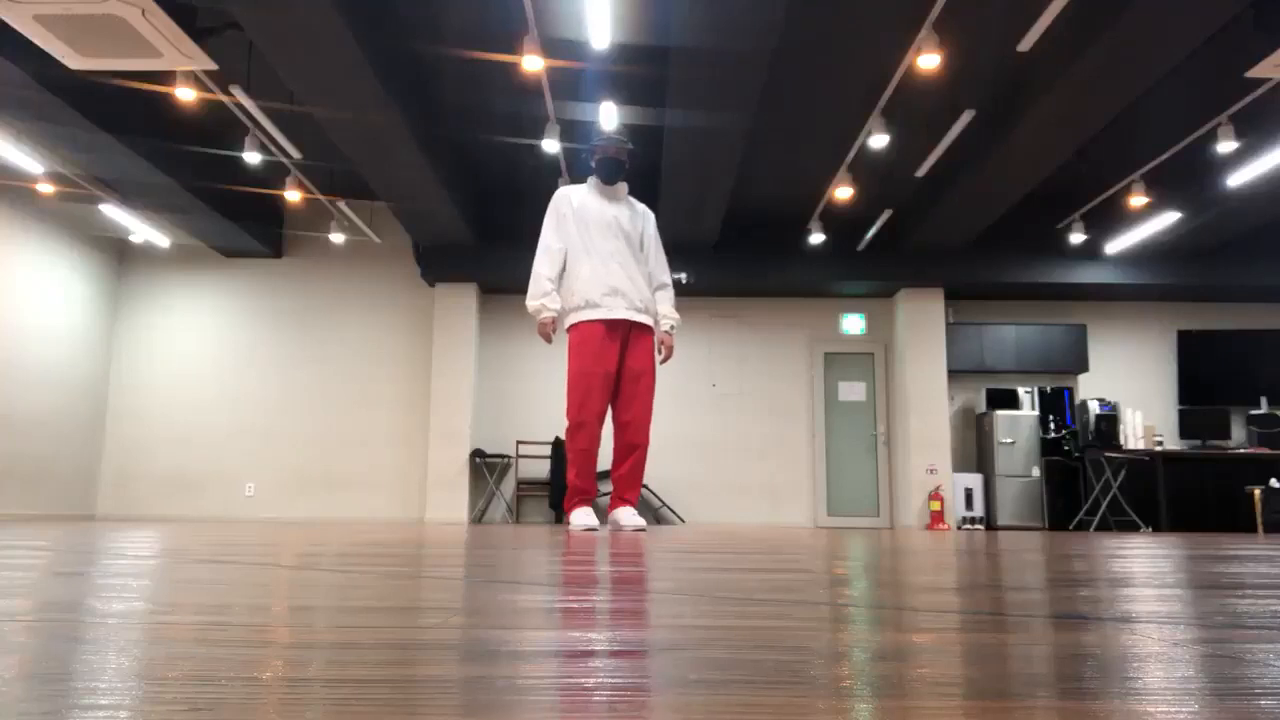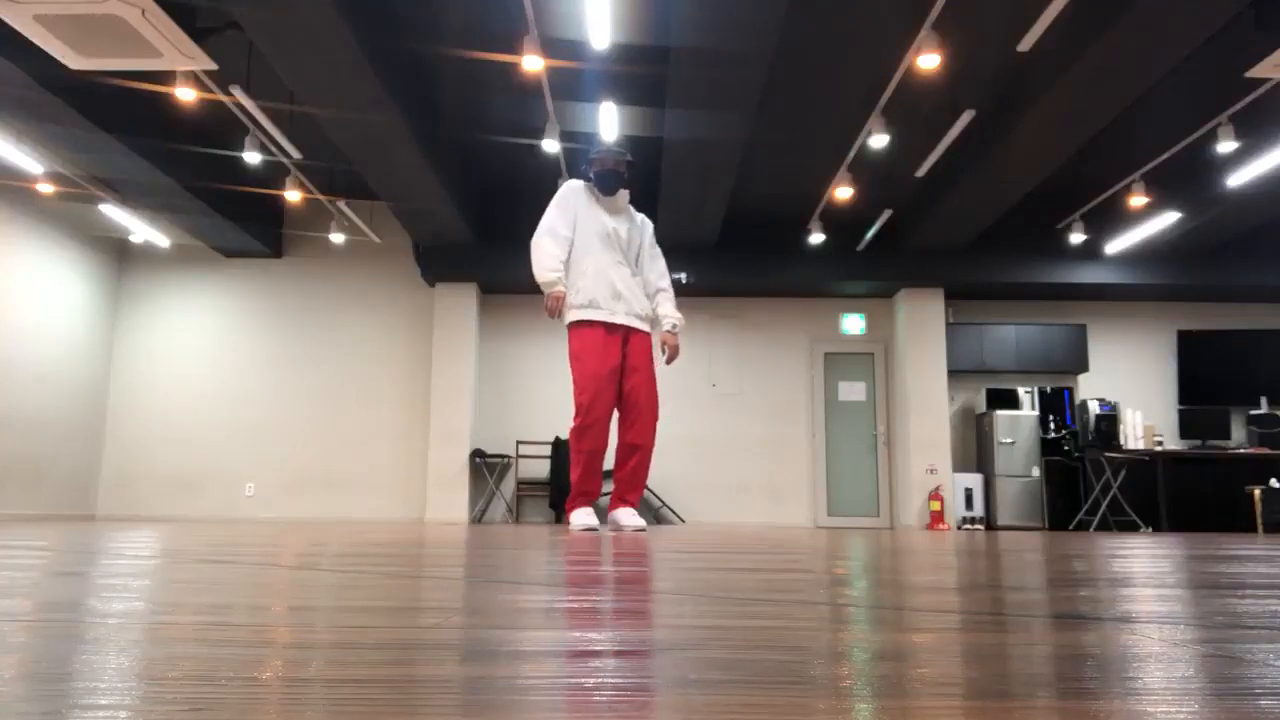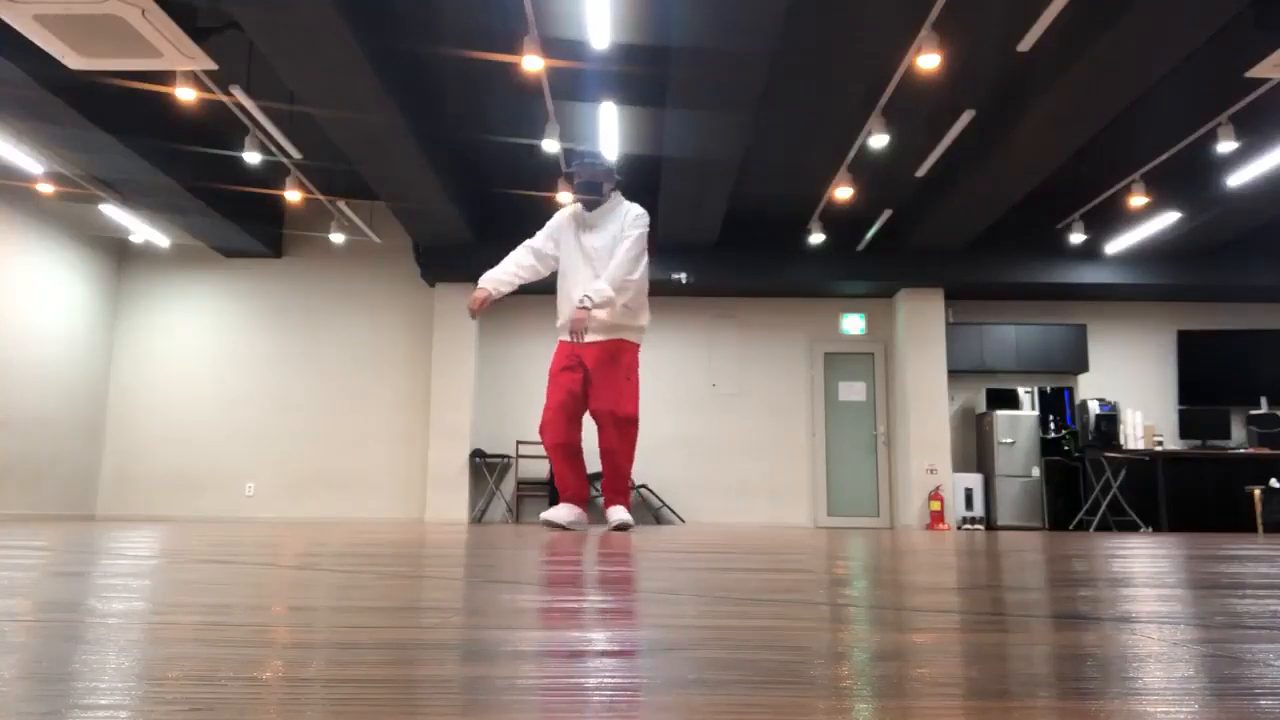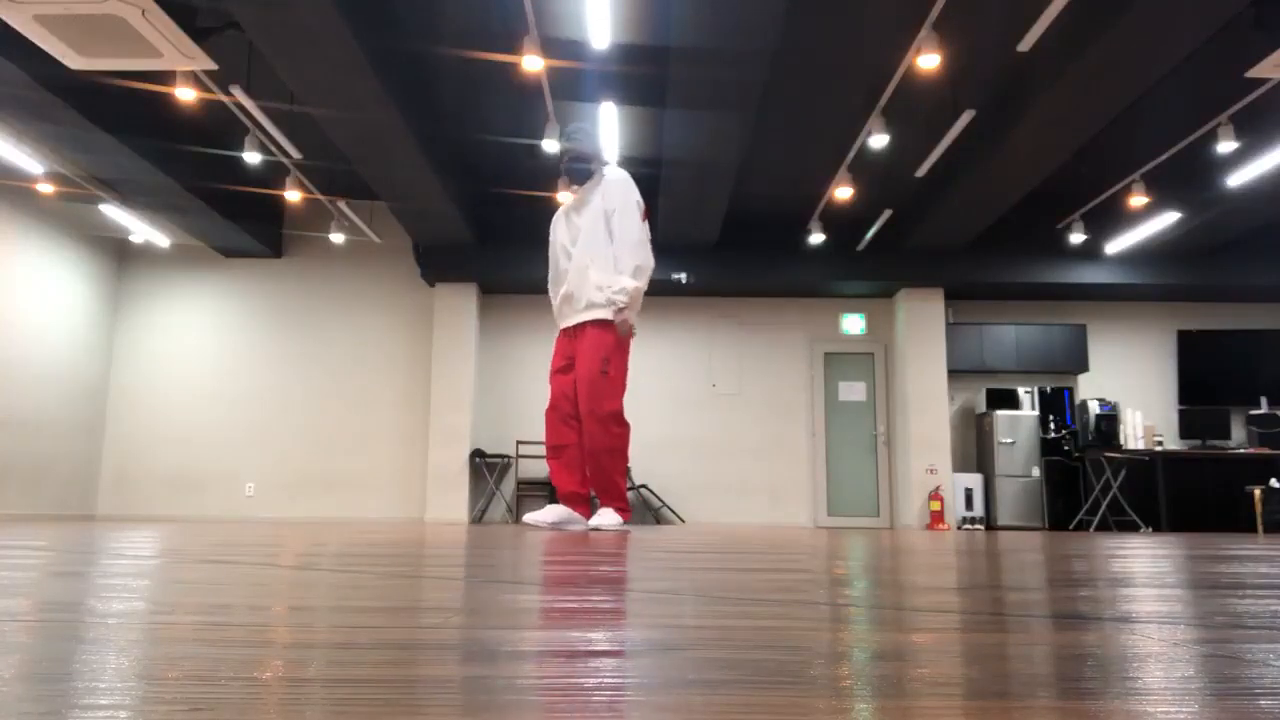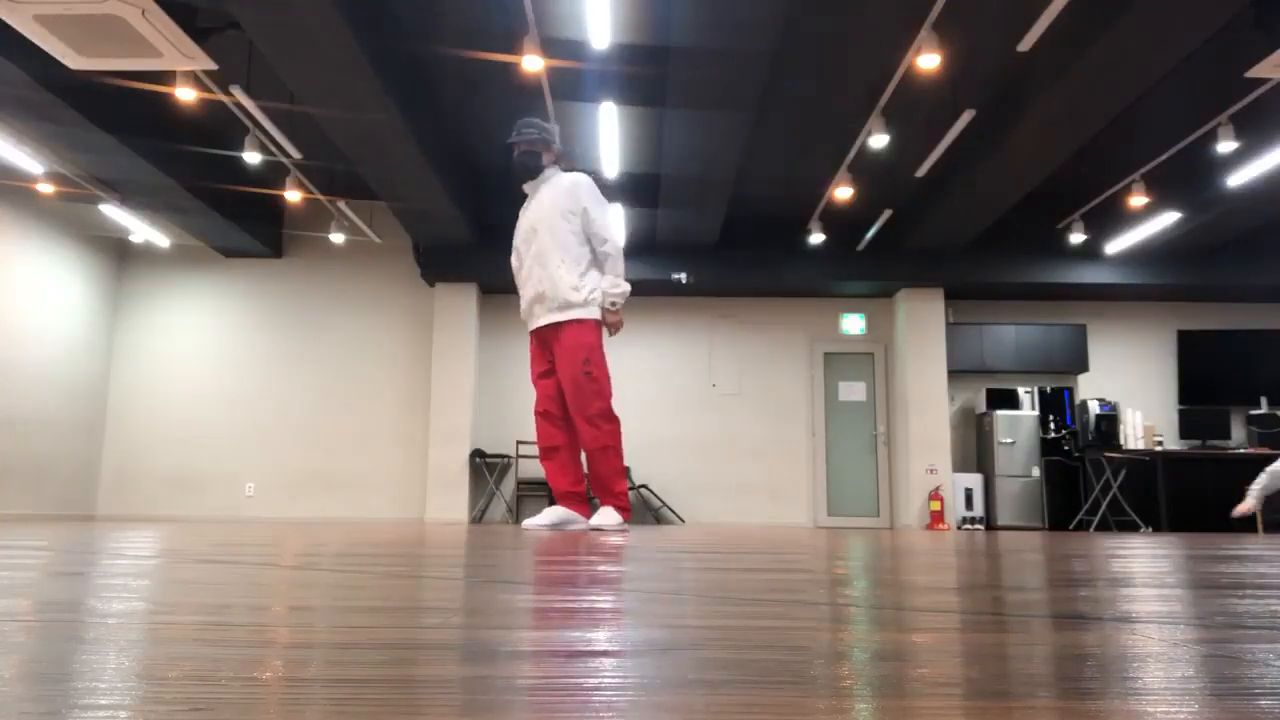
dt=1s
person 1, frame 1
left shoulder: (643, 213)
right shoulder: (568, 199)
left elbow: (658, 271)
right elbow: (550, 253)
left wrist: (666, 322)
right wrist: (545, 305)
left hip: (639, 320)
right hip: (589, 316)
left knee: (636, 416)
right knee: (585, 412)
left ankle: (624, 504)
right ankle: (580, 504)
person 1, frame 2
left shoulder: (640, 222)
right shoulder: (573, 195)
left elbow: (656, 275)
right elbow: (548, 238)
left wrist: (669, 323)
right wrist: (554, 281)
left hip: (636, 325)
right hip: (589, 319)
left knee: (642, 414)
right knee: (593, 409)
left ankle: (624, 504)
right ankle: (581, 504)
person 1, frame 3
left shoulder: (633, 216)
right shoulder: (565, 219)
left elbow: (621, 269)
right elbow: (531, 256)
left wrist: (587, 302)
right wrist: (489, 284)
left hip: (616, 334)
right hip: (571, 337)
left knee: (615, 415)
right knee: (557, 419)
left ankle: (617, 502)
right ankle: (573, 502)
person 1, frame 4
left shoulder: (616, 183)
right shoulder: (563, 215)
left elbow: (632, 244)
left wrist: (623, 300)
left hip: (605, 316)
right hip: (570, 321)
left knee: (600, 410)
right knee: (562, 412)
left ankle: (614, 507)
right ankle: (572, 504)
person 1, frame 5
left shoulder: (575, 186)
right shoulder: (527, 206)
left elbow: (608, 243)
left wrist: (612, 299)
right wrist: (532, 311)
left hip: (576, 314)
right hip: (540, 321)
left knee: (590, 408)
right knee: (550, 413)
left ankle: (613, 506)
right ankle: (570, 504)
